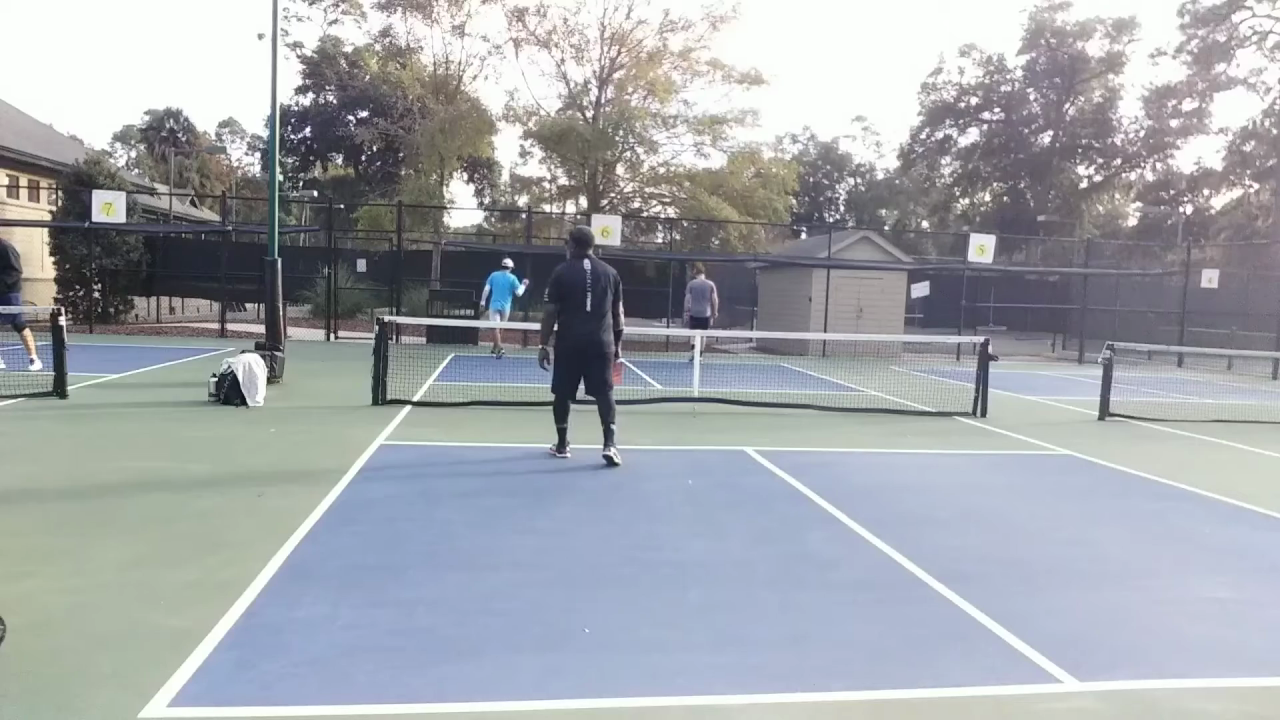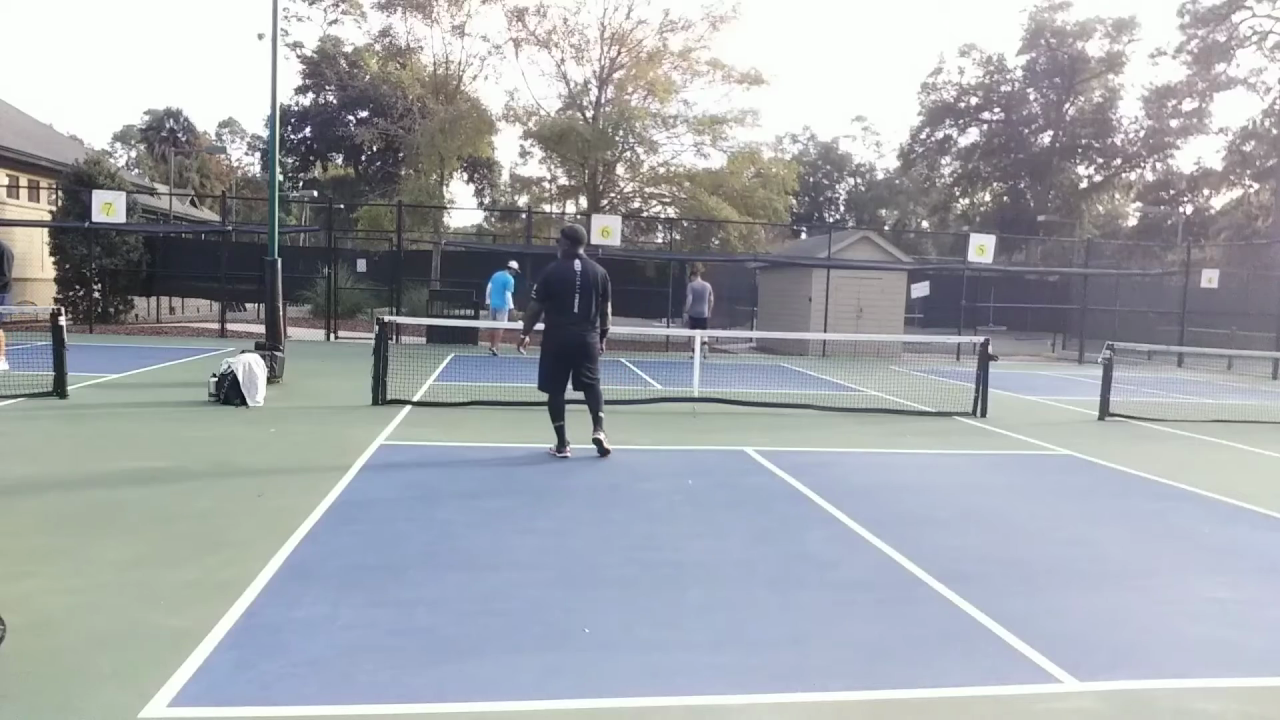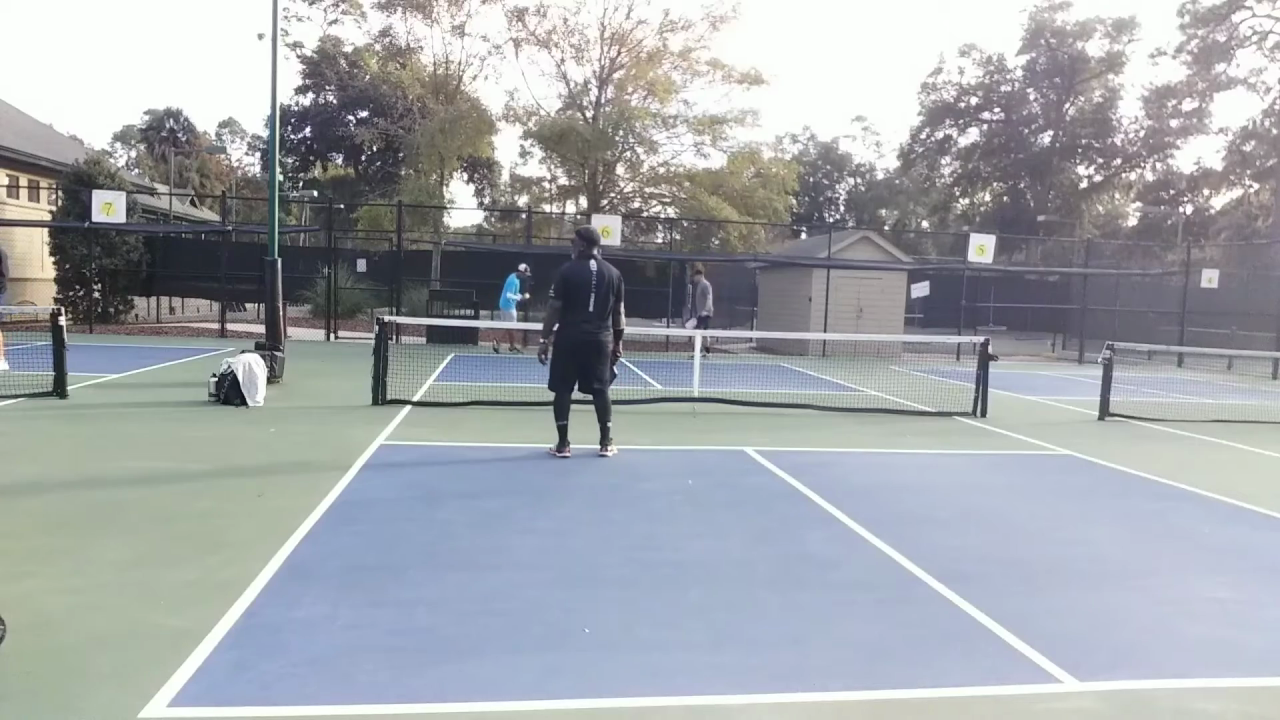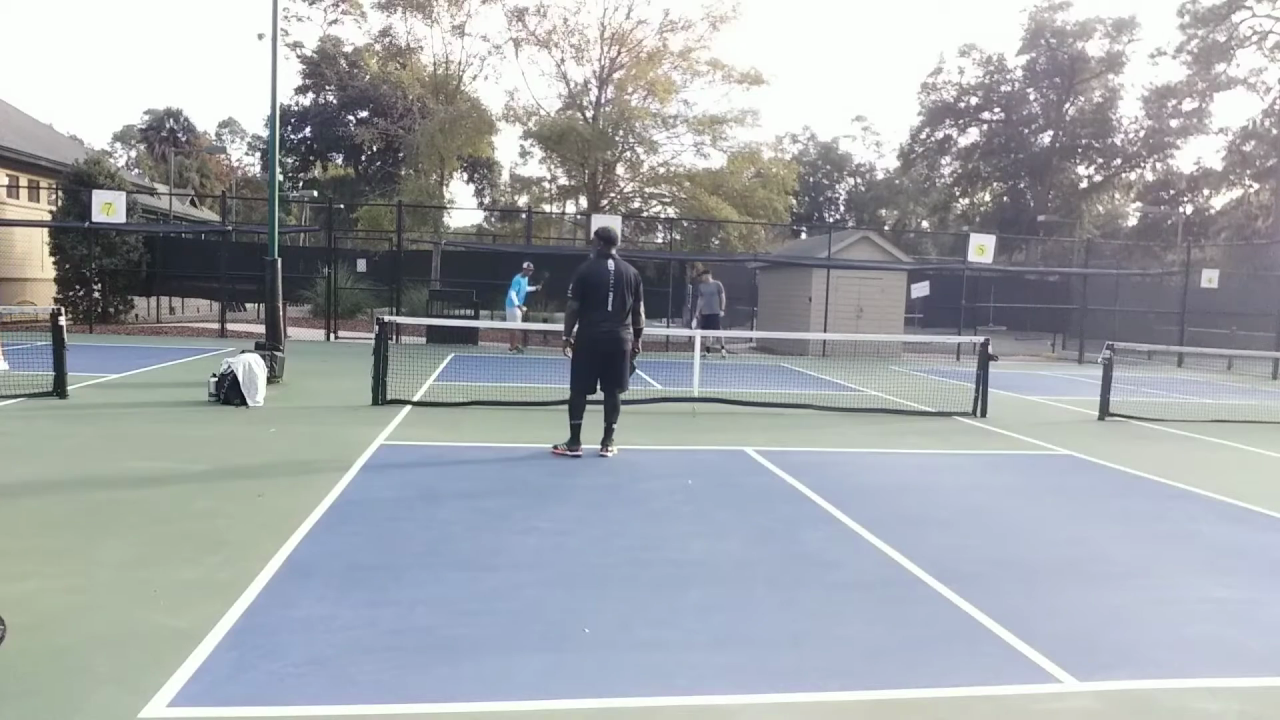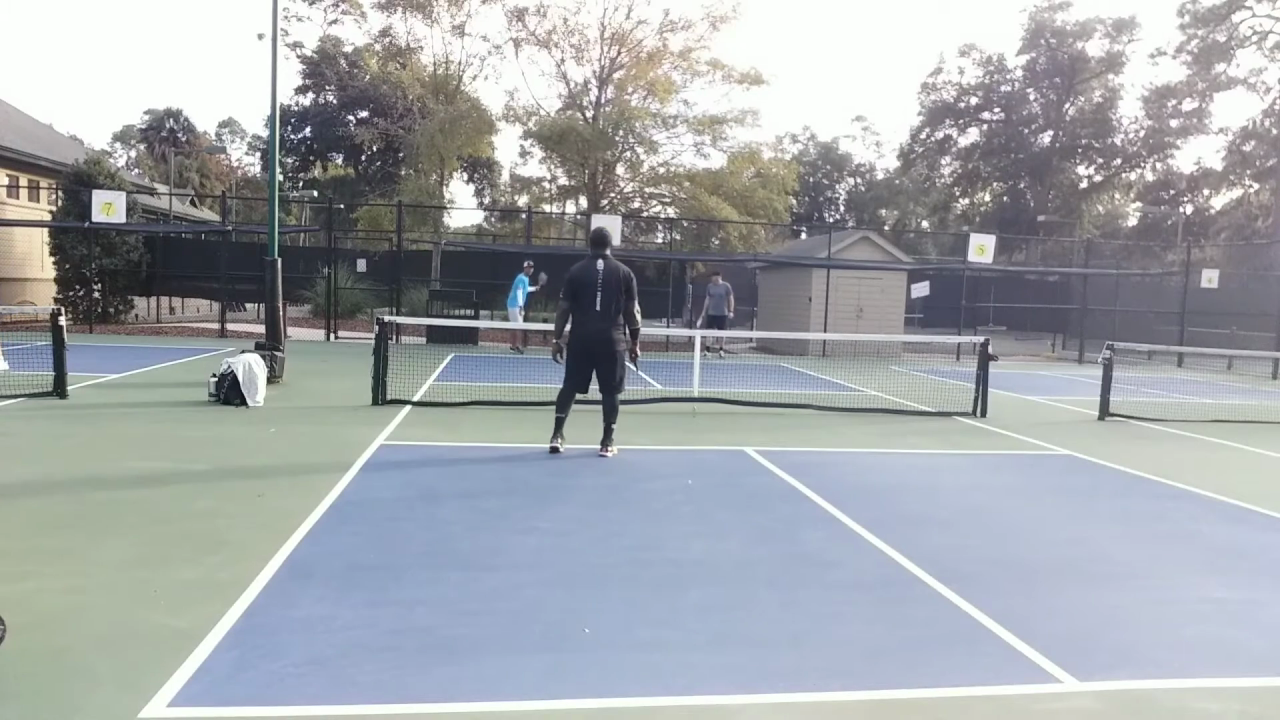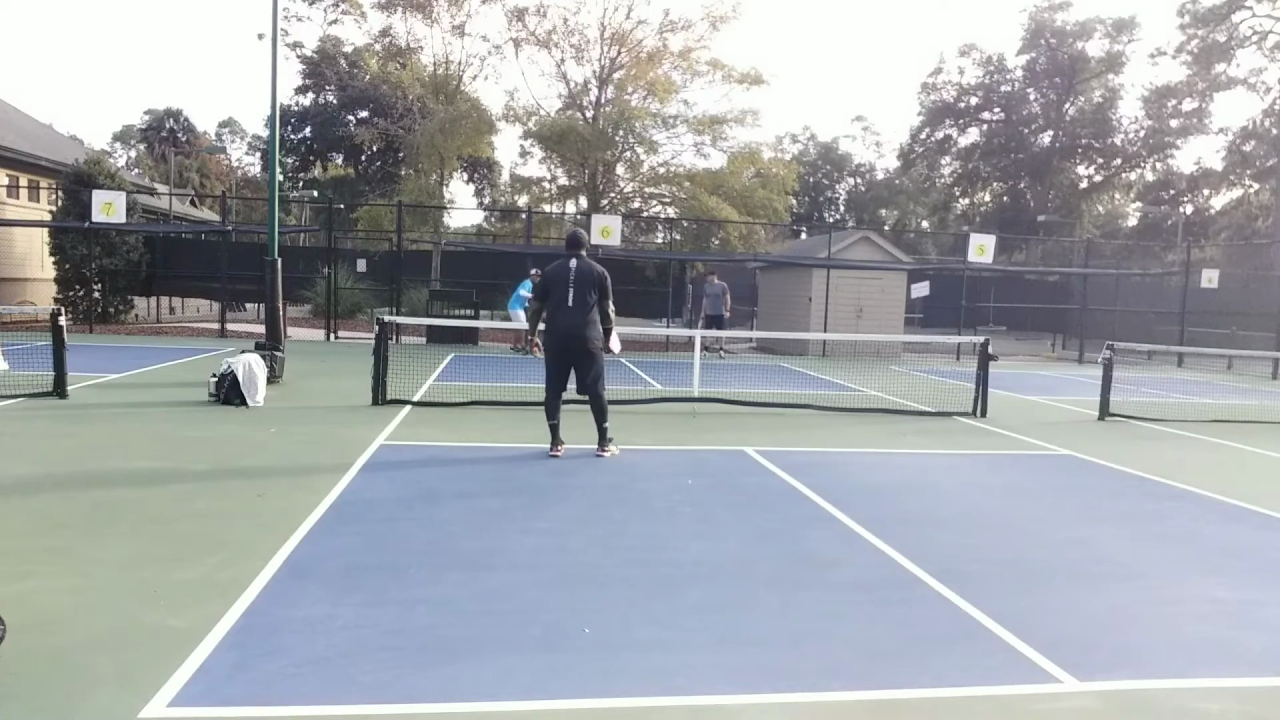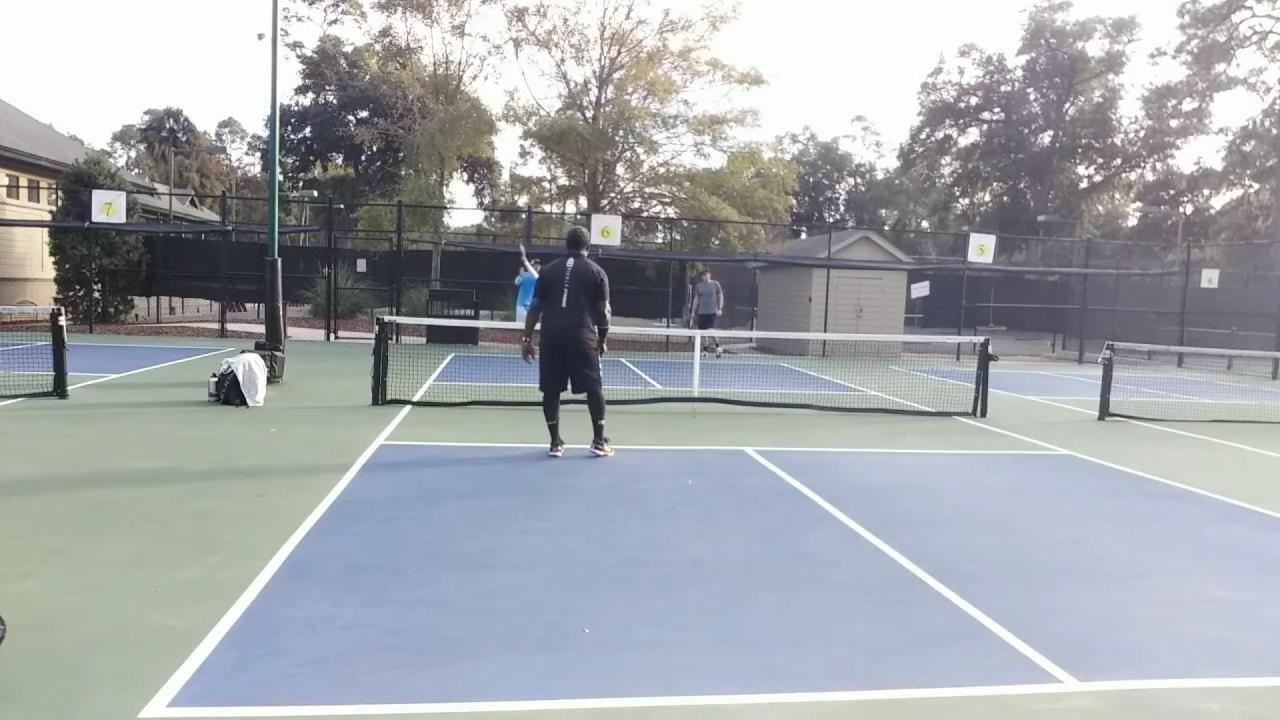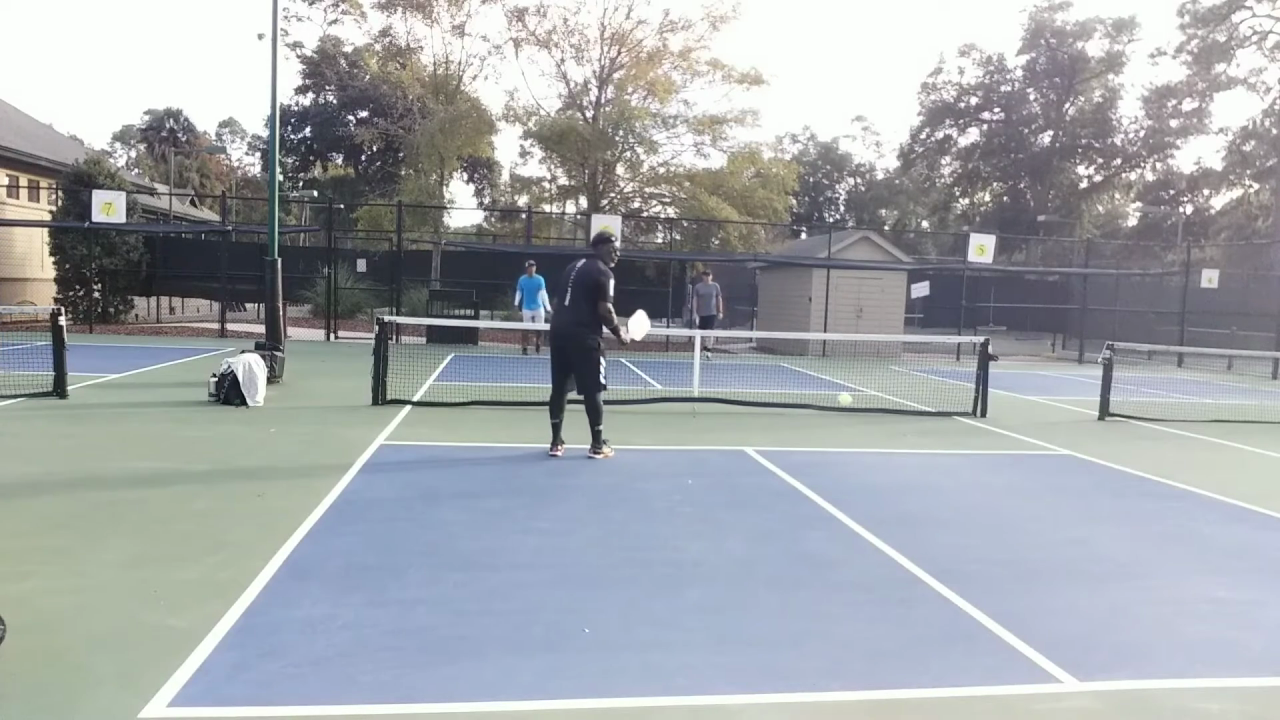
dt=0.5s
person 1, frame 1
left shoulder: (561, 272)
right shoulder: (610, 272)
left elbow: (550, 312)
right elbow: (618, 312)
left wrist: (544, 345)
right wrist: (617, 343)
left hip: (569, 342)
right hip: (601, 342)
left knee: (563, 394)
right knee: (604, 393)
left ankle: (562, 444)
right ankle: (609, 444)
person 1, frame 2
left shoulder: (552, 271)
right shoulder: (599, 272)
left elbow: (535, 308)
right elbow: (606, 311)
left wrist: (524, 334)
right wrist: (602, 338)
left hip: (556, 341)
right hip: (587, 340)
left knee: (556, 391)
right knee: (591, 385)
left ankle: (562, 444)
right ankle: (598, 431)
person 1, frame 3
left shoulder: (567, 270)
right shoulder: (613, 273)
left elbow: (554, 308)
right elbow: (619, 312)
left wrist: (544, 339)
right wrist: (617, 342)
left hip: (569, 339)
right hip: (600, 341)
left knee: (562, 391)
right knee: (600, 391)
left ankle: (563, 444)
right ankle: (606, 443)
person 1, frame 4
left shoulder: (586, 270)
right shoulder: (631, 273)
left elbow: (573, 308)
right elbow: (638, 311)
left wrist: (567, 336)
right wrist: (636, 339)
left hip: (589, 339)
right hip: (619, 340)
left knee: (579, 390)
right knee: (612, 391)
left ankle: (574, 442)
right ankle: (607, 443)
person 1, frame 5
left shoulder: (576, 271)
right shoulder: (624, 273)
left elbow: (563, 309)
right elbow: (633, 311)
left wrist: (557, 340)
right wrist: (634, 342)
left hip: (581, 339)
right hip: (612, 340)
left knee: (569, 387)
right knee: (610, 391)
left ankle: (557, 436)
right ankle: (607, 443)
person 1, frame 6
left shoulder: (550, 271)
right shoulder: (599, 272)
left elbow: (535, 308)
right elbow: (607, 310)
left wrist: (531, 336)
right wrist: (607, 338)
left hip: (556, 337)
right hip: (587, 337)
left knee: (553, 390)
right knee: (596, 390)
left ankle: (556, 442)
right ankle: (604, 443)
person 1, frame 7
left shoulder: (549, 270)
right shoulder: (596, 271)
left elbow: (534, 308)
right elbow: (603, 311)
left wrist: (527, 339)
right wrist: (602, 340)
left hip: (551, 336)
right hip: (581, 336)
left knee: (551, 390)
right knee: (594, 388)
left ankle: (556, 442)
right ankle: (599, 442)
person 1, frame 8
left shoulder: (572, 268)
right shoulder: (603, 273)
right elbow: (605, 310)
right wrist: (620, 334)
left hip: (559, 333)
right hip: (584, 337)
left knee: (559, 389)
right knee: (593, 391)
left ankle: (556, 442)
right ankle: (597, 445)
